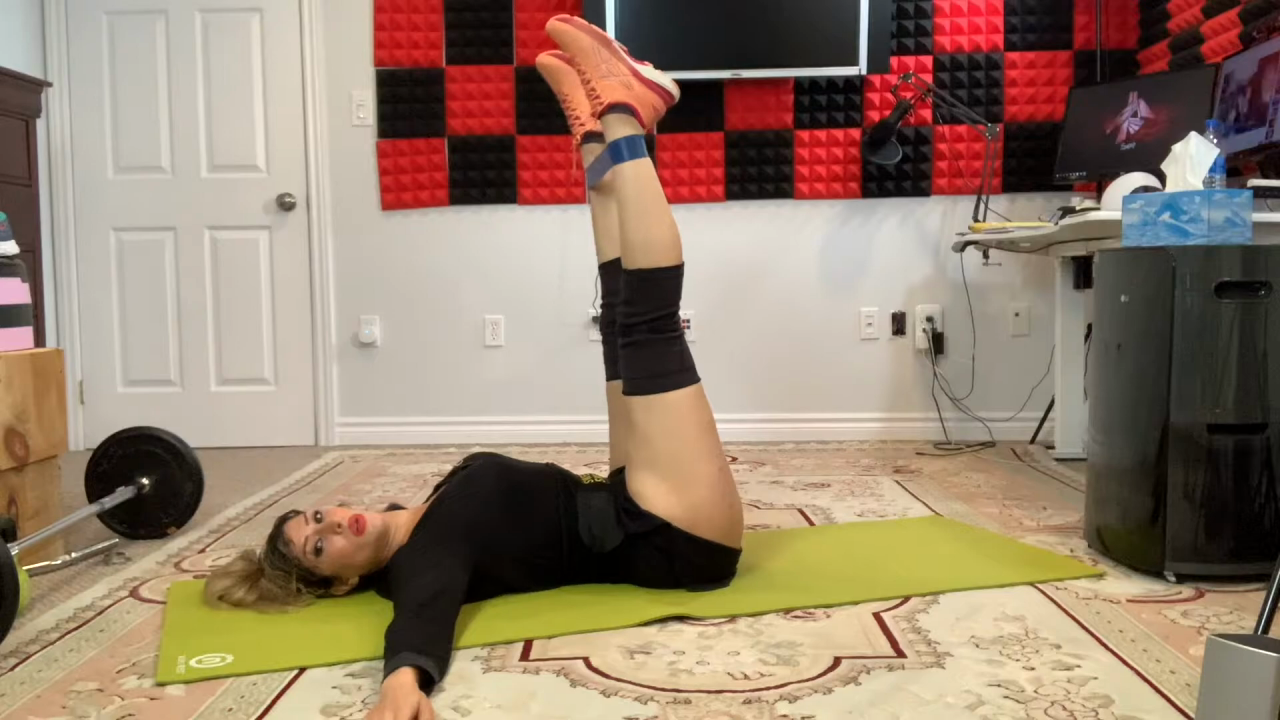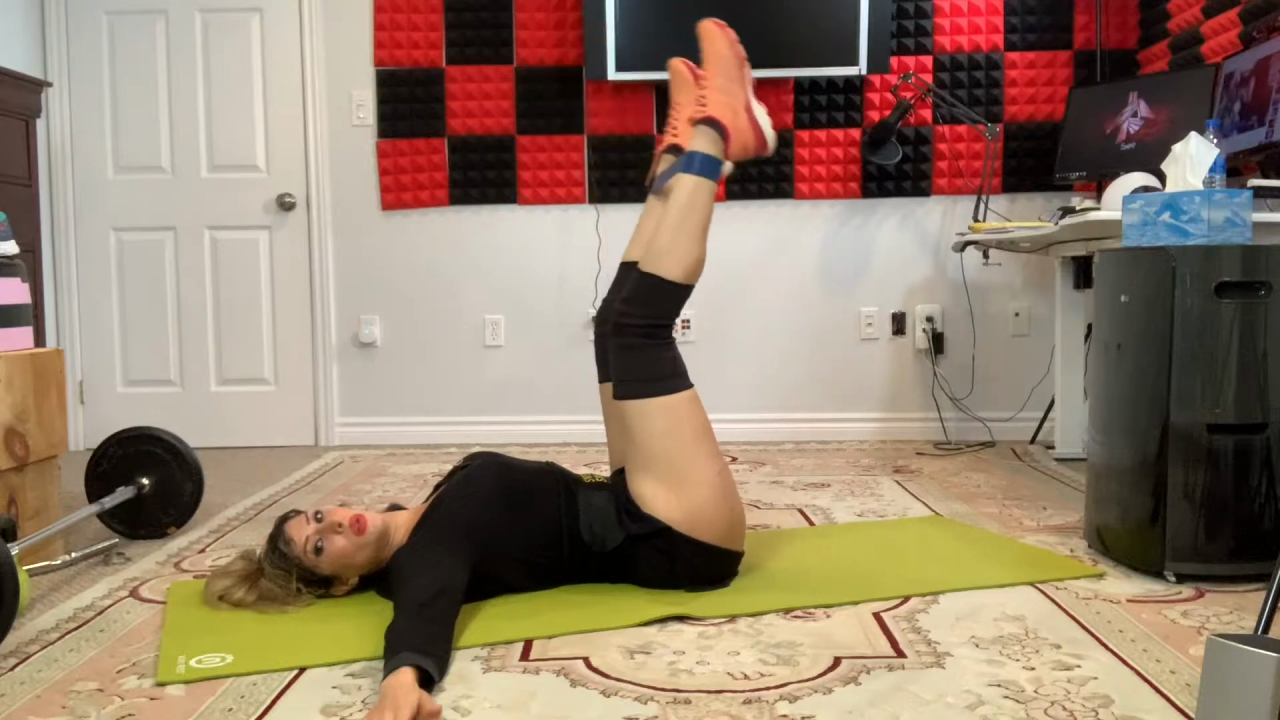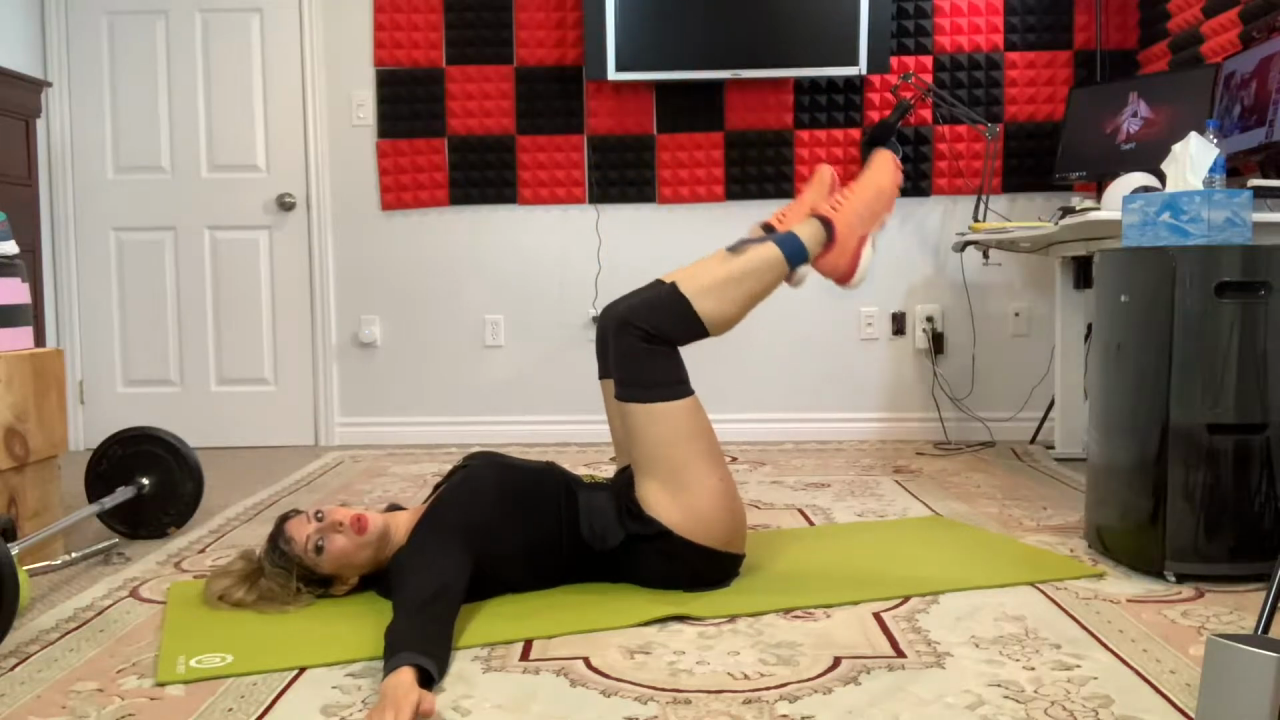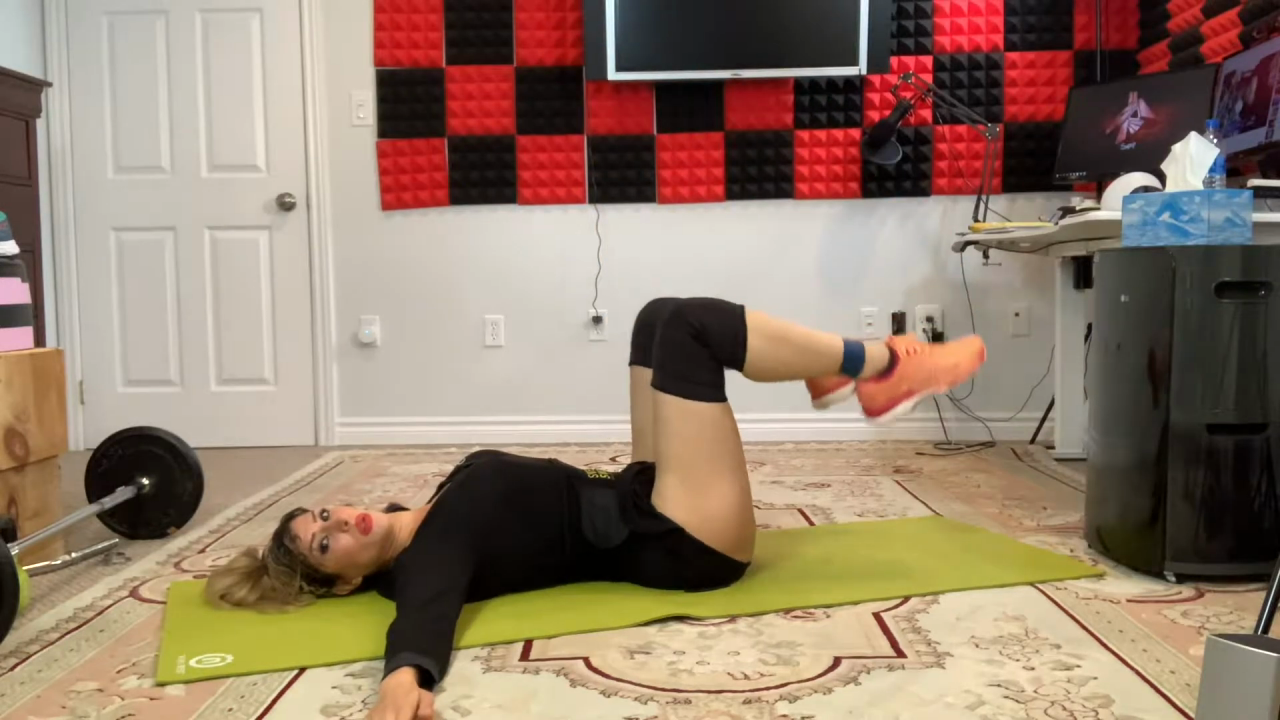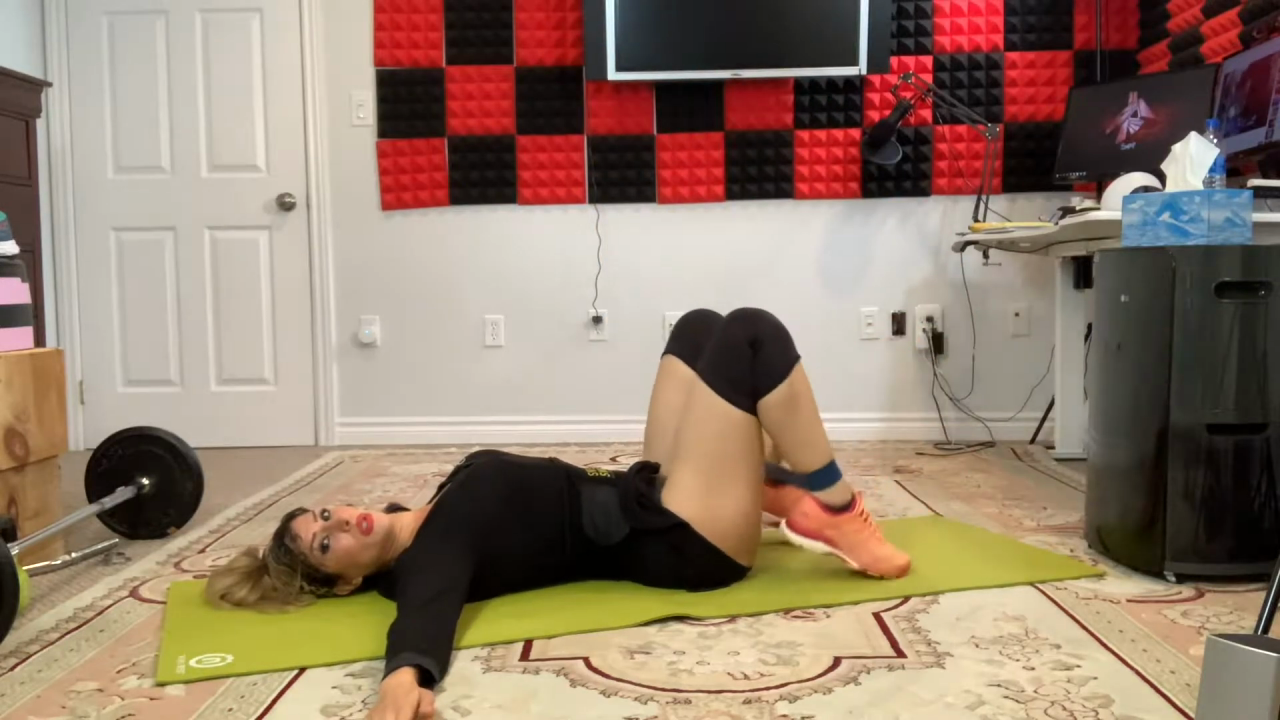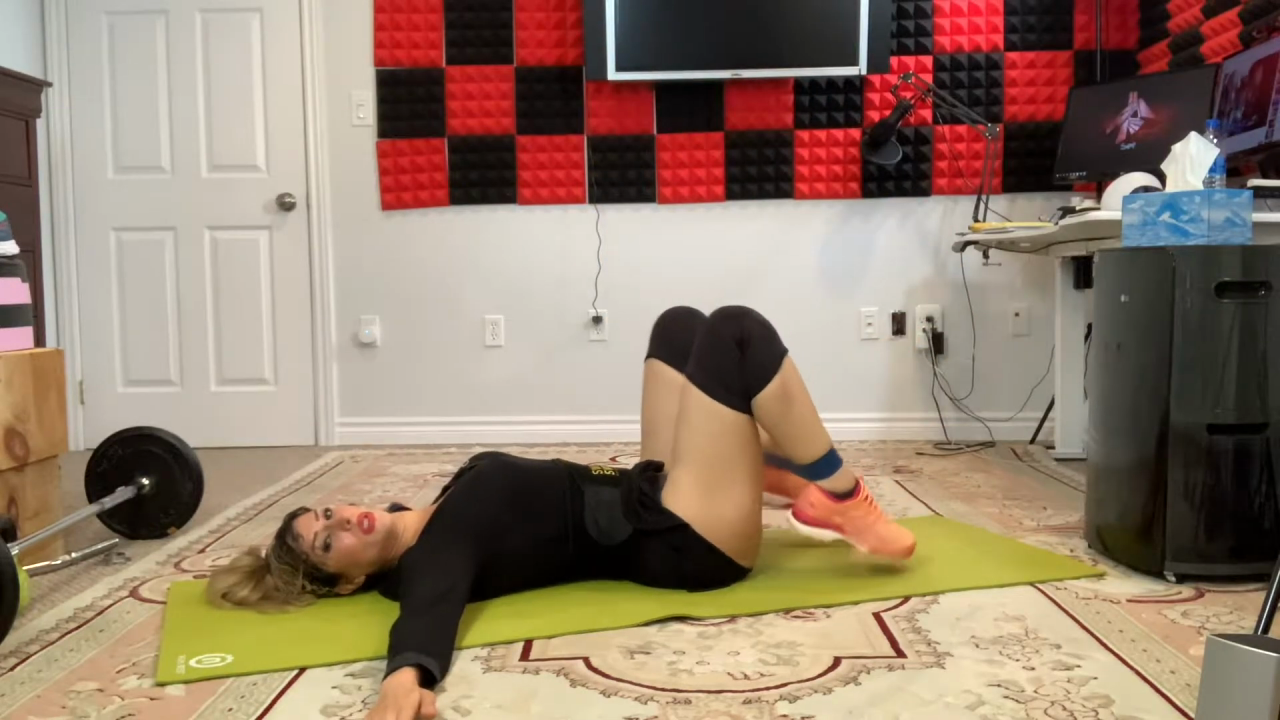
dt=0.4s
person 1, frame 1
left shoulder: (420, 520)
right shoulder: (417, 563)
right elbow: (424, 613)
left hip: (628, 516)
right hip: (679, 544)
right knee: (645, 322)
left ankle: (600, 133)
right ankle: (618, 116)
person 1, frame 2
left shoulder: (416, 522)
right shoulder: (419, 562)
right elbow: (423, 614)
left hip: (639, 525)
right hip: (684, 544)
left knee: (629, 323)
right knee: (629, 324)
left ankle: (687, 147)
right ankle: (713, 135)
person 1, frame 3
left shoulder: (417, 522)
right shoulder: (416, 564)
right elbow: (422, 613)
left hip: (636, 521)
right hip: (681, 544)
left knee: (628, 326)
right knee: (633, 326)
left ankle: (789, 237)
right ankle: (822, 235)
person 1, frame 4
left shoulder: (423, 521)
right shoulder: (419, 566)
right elbow: (425, 616)
left hip: (638, 502)
right hip: (682, 545)
left knee: (663, 320)
right knee: (688, 327)
left ankle: (843, 366)
right ankle: (882, 366)
person 1, frame 5
left shoulder: (422, 518)
right shoulder: (419, 565)
right elbow: (426, 613)
left hip: (642, 498)
right hip: (684, 543)
left knee: (704, 329)
right knee: (752, 335)
left ankle: (782, 488)
right ankle: (836, 513)
person 1, frame 6
left shoulder: (426, 519)
right shoulder: (425, 563)
right elbow: (427, 615)
left hip: (641, 500)
right hip: (684, 544)
left knee: (681, 325)
right knee: (739, 331)
left ankle: (796, 477)
right ankle: (840, 498)
